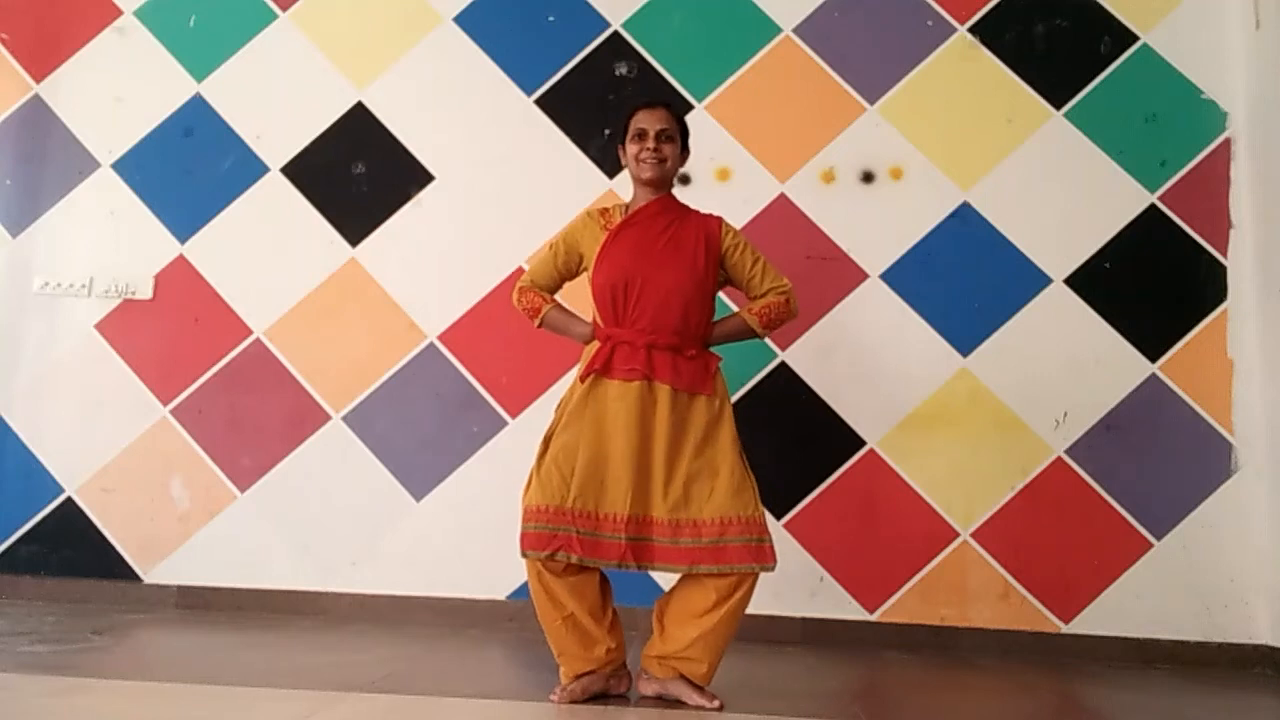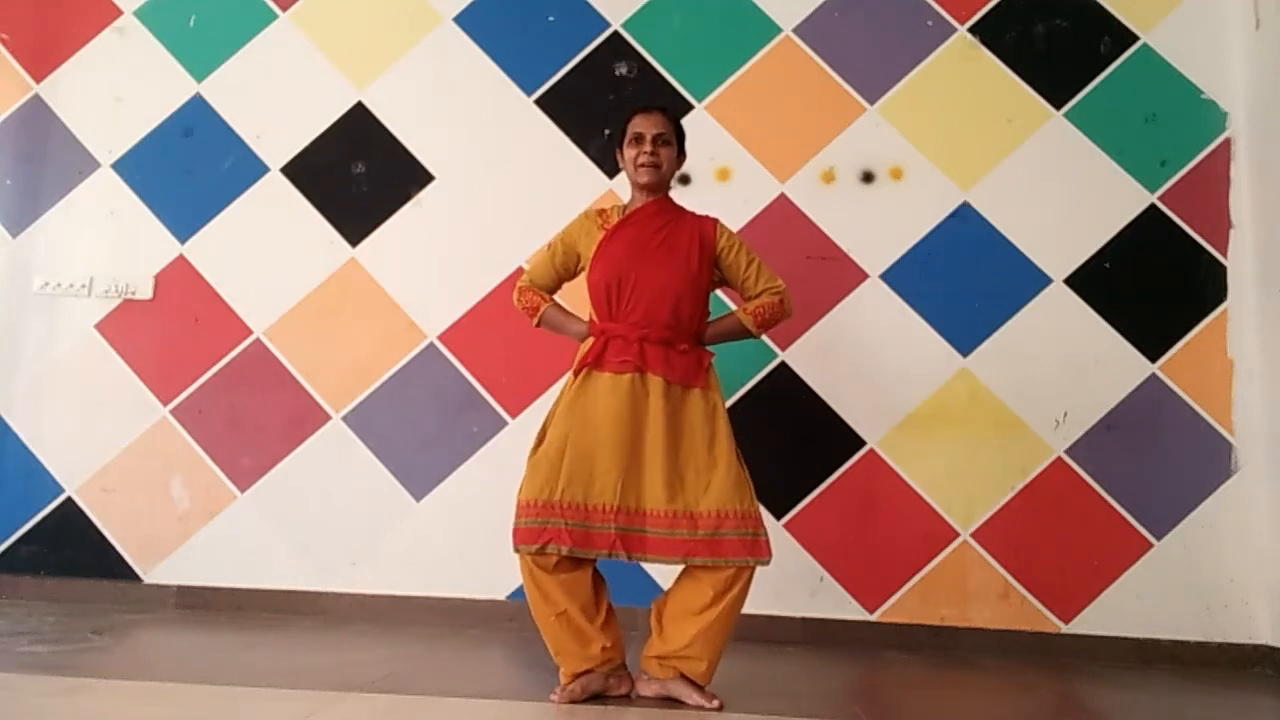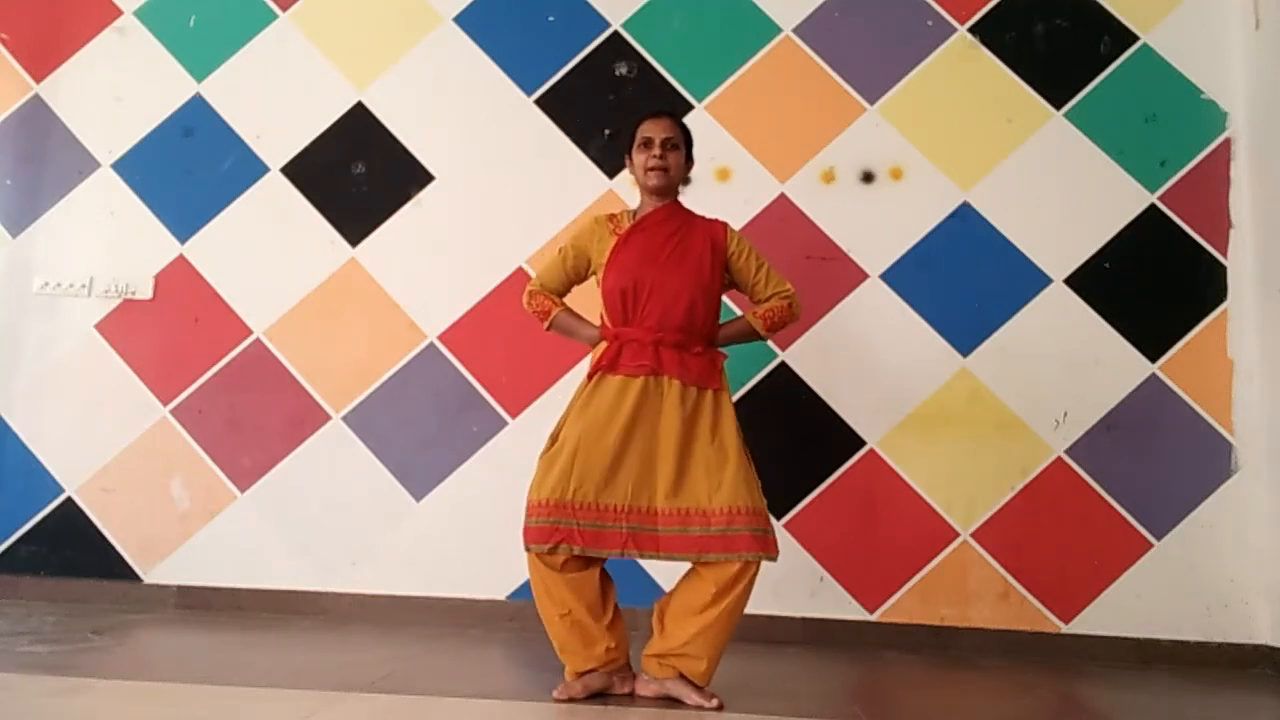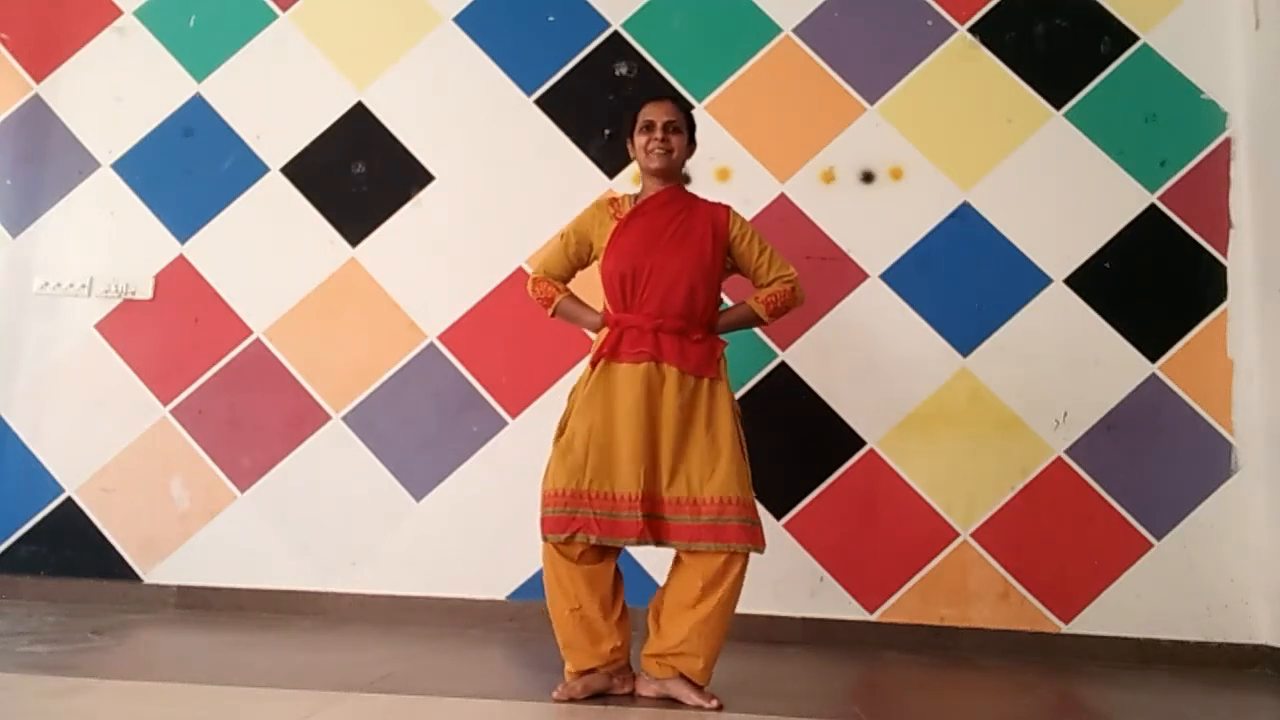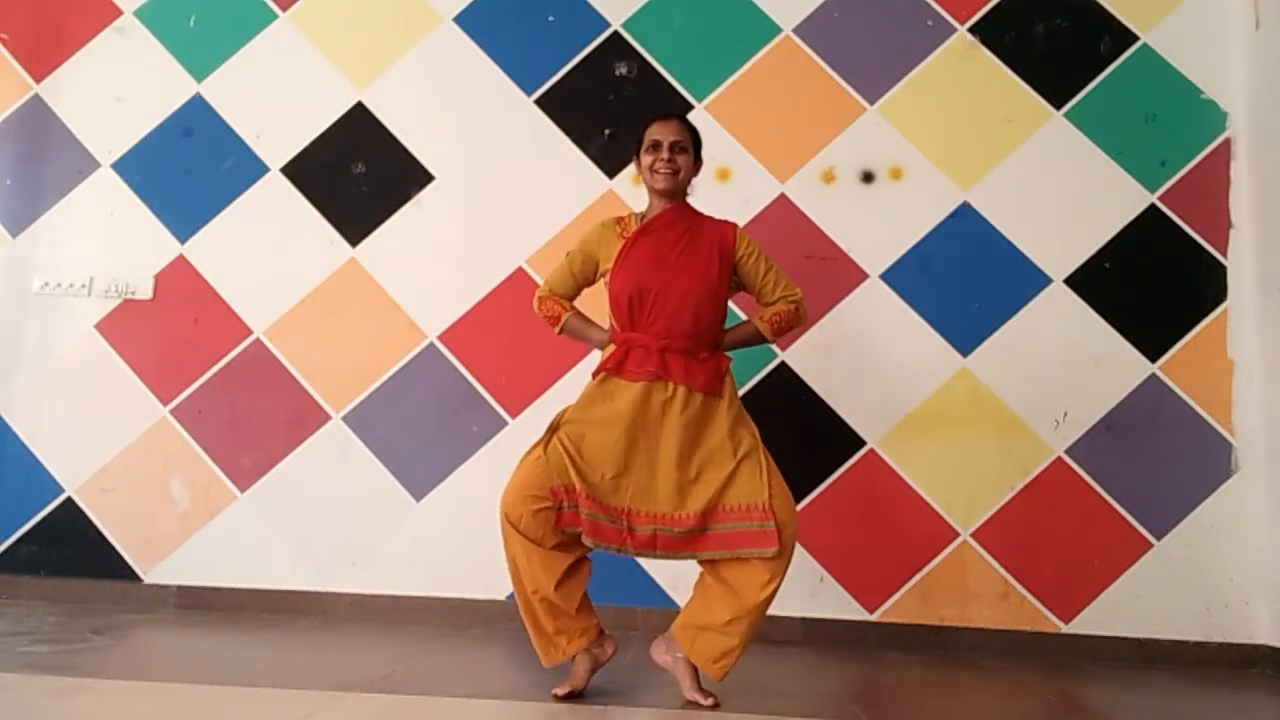
dt=1s
person 1, frame 1
left shoulder: (712, 233)
right shoulder: (594, 226)
left elbow: (779, 297)
right elbow: (528, 290)
left wrist: (706, 334)
right wrist: (589, 333)
left hip: (688, 404)
right hip: (607, 395)
left knee: (733, 540)
right knee: (552, 527)
left ankle: (670, 667)
right ankle: (596, 666)
person 1, frame 2
left shoulder: (707, 234)
right shoulder: (592, 227)
left elbow: (773, 298)
right elbow: (528, 289)
left wrist: (702, 334)
right wrist: (585, 331)
left hip: (682, 399)
right hip: (602, 392)
left knee: (731, 538)
right knee: (545, 529)
left ankle: (669, 667)
right ankle: (596, 664)
person 1, frame 3
left shoulder: (716, 237)
right shoulder: (602, 232)
left elbow: (782, 301)
right elbow: (537, 294)
left wrist: (713, 336)
right wrist: (598, 336)
left hip: (694, 403)
right hip: (615, 395)
left knee: (736, 541)
right knee: (552, 528)
left ankle: (670, 666)
right ankle: (601, 662)
person 1, frame 4
left shoulder: (719, 220)
right shoulder: (604, 216)
left elbow: (786, 286)
right elbow: (541, 280)
left wrist: (715, 322)
right wrist: (599, 321)
left hip: (693, 389)
right hip: (617, 384)
left knee: (718, 531)
right knee: (575, 523)
left ankle: (669, 666)
right ankle: (600, 663)
person 1, frame 5
left shoulder: (726, 238)
right shoulder: (609, 236)
left elbow: (788, 305)
right elbow: (548, 298)
left wrist: (719, 340)
right wrist: (606, 339)
left hip: (702, 409)
right hip: (620, 401)
left knee: (769, 530)
right knee: (526, 504)
left ankle: (685, 645)
right ankle: (583, 640)
